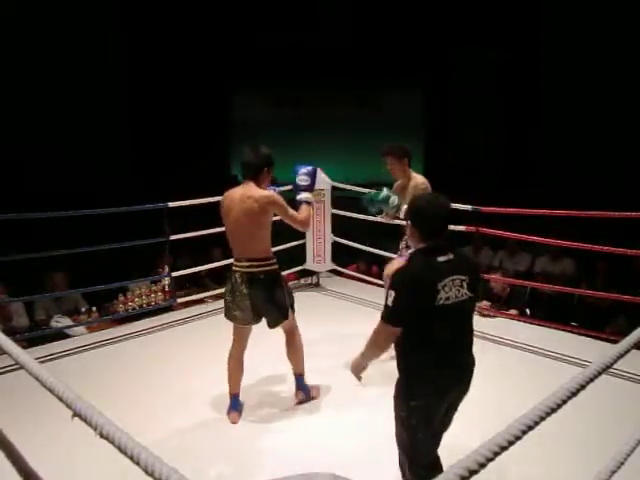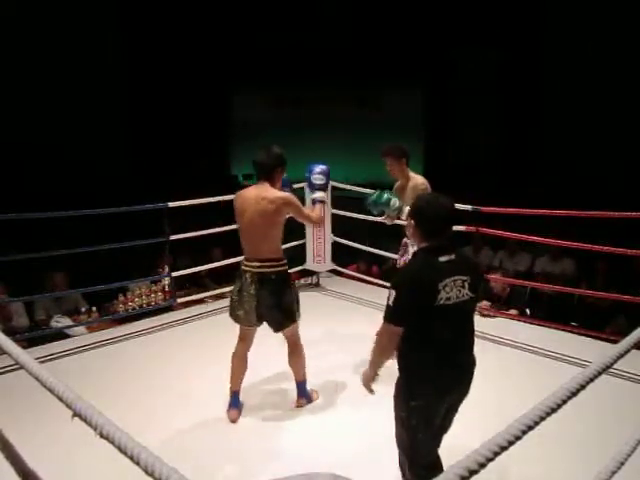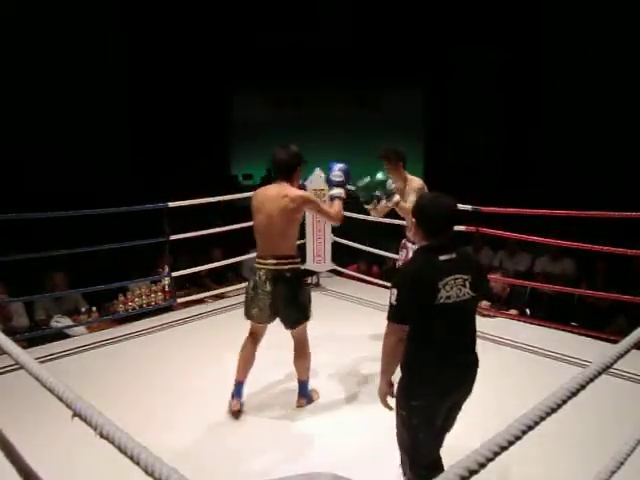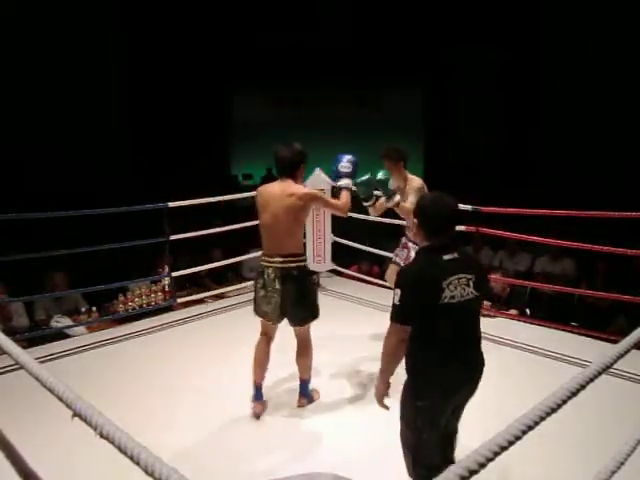
dt=0.2s
person 1, frame 1
left shoulder: (408, 275)
right shoulder: (467, 267)
left elbow: (387, 334)
left wrist: (361, 361)
left hip: (421, 380)
right hip: (460, 372)
left knee: (416, 451)
right knee: (427, 443)
person 1, frame 2
left shoulder: (411, 274)
right shoulder: (469, 267)
left elbow: (390, 334)
left wrist: (371, 369)
left hip: (421, 380)
right hip: (461, 372)
left knee: (416, 449)
right knee: (428, 442)
person 1, frame 3
left shoulder: (412, 272)
right shoulder: (472, 266)
left elbow: (397, 335)
left wrist: (385, 378)
left hip: (424, 379)
right hip: (464, 372)
left knee: (417, 449)
right knee: (430, 442)
person 1, frame 4
left shoulder: (414, 274)
right shoulder: (473, 266)
left elbow: (399, 335)
left wrist: (383, 378)
left hip: (430, 379)
right hip: (469, 370)
left knee: (420, 449)
right knee: (441, 438)
person 2, frame 1
left shoulder: (227, 198)
right shoulder: (268, 198)
right elbow: (303, 223)
right wrist: (305, 192)
left hip: (239, 275)
right hip: (265, 274)
left knee: (239, 343)
right knee: (291, 330)
left ankle: (234, 405)
right ankle: (302, 388)
person 2, frame 2
left shoulder: (240, 197)
right shoulder: (282, 199)
right elbow: (316, 221)
right wrist: (319, 191)
left hip: (248, 274)
right hip: (274, 275)
left knee: (244, 342)
right knee: (293, 338)
left ankle: (234, 404)
right ankle: (303, 394)
person 2, frame 3
left shoulder: (258, 195)
right shoulder: (300, 197)
right elbow: (336, 217)
right wrist: (337, 188)
left hip: (261, 272)
right hip: (287, 273)
left knee: (254, 335)
right knee: (300, 337)
left ankle: (237, 396)
right ankle: (304, 394)
person 2, frame 4
left shoulder: (262, 192)
right shoulder: (306, 194)
right elbow: (342, 208)
right wrist: (345, 180)
left hip: (267, 270)
right hip: (293, 272)
left knee: (266, 335)
right knee: (303, 336)
left ankle: (257, 398)
right ankle: (304, 393)
person 3, frame 1
left shoulder: (420, 183)
right shoulder: (398, 187)
right elbow: (390, 216)
left wrist: (400, 208)
right wrist: (384, 208)
left knee: (390, 274)
person 3, frame 2
left shoulder: (419, 184)
right shoulder: (398, 187)
right elbow: (391, 219)
left wrist: (401, 210)
right wrist: (384, 211)
right hip: (410, 240)
person 3, frame 3
left shoulder: (416, 184)
right shoulder: (395, 188)
left elbow: (410, 213)
right elbow: (378, 213)
left wrist: (392, 197)
right wrist: (368, 200)
right hip: (410, 240)
person 3, frame 4
left shoulder: (416, 184)
right shoulder: (395, 186)
left elbow: (409, 213)
right elbow: (375, 212)
left wrist: (392, 198)
right wrist: (368, 197)
right hip: (409, 238)
right knee: (391, 277)
